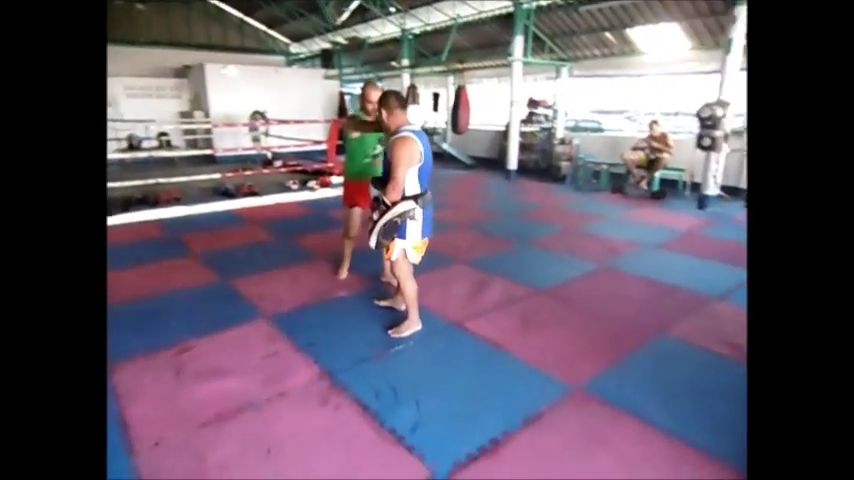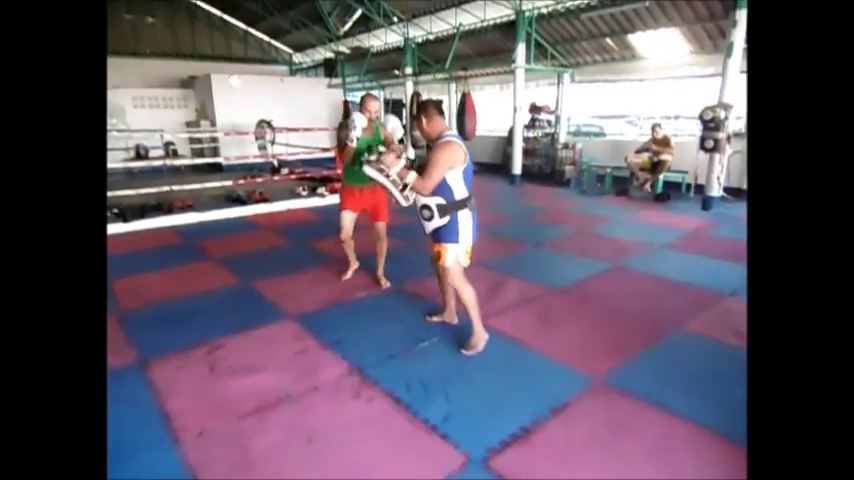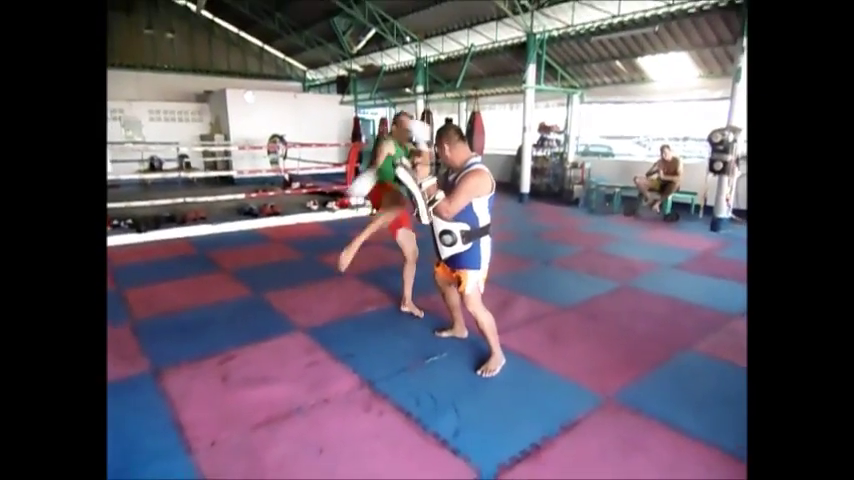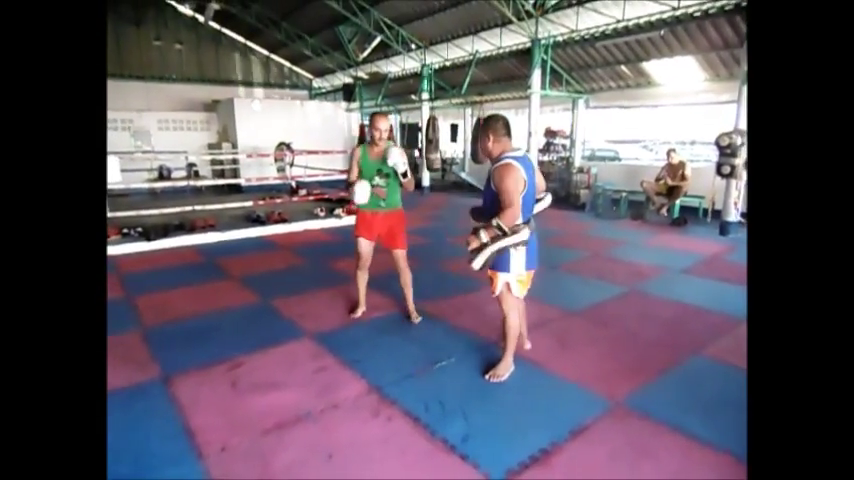
dt=0.7s
person 1, frame 1
left shoulder: (403, 142)
right shoulder: (418, 135)
left elbow: (395, 189)
left hip: (408, 216)
right hip: (414, 211)
left knee: (401, 268)
right knee: (399, 262)
left ankle: (413, 320)
right ankle: (398, 299)
person 1, frame 2
left shoulder: (446, 148)
right shoulder: (448, 143)
left elbow: (425, 186)
right elbow: (429, 179)
left wrist: (397, 167)
right wrist: (401, 165)
left hip: (456, 222)
right hip: (445, 220)
left knee: (455, 278)
right knee: (440, 266)
left ankle: (478, 331)
right ankle: (449, 312)
person 1, frame 3
left shoulder: (477, 176)
right shoulder: (455, 171)
left elbow: (446, 210)
right elbow: (443, 203)
left wrist: (425, 181)
right wrist: (423, 178)
left hip: (472, 249)
left knee: (473, 304)
right knee: (446, 285)
left ankle: (497, 354)
right ankle: (459, 328)
person 1, frame 4
left shoulder: (505, 169)
right shoulder: (522, 160)
left elbow: (511, 213)
right elbow: (541, 187)
left wrist: (481, 237)
left hip: (511, 247)
right hip: (518, 242)
left knee: (507, 302)
right knee: (511, 296)
left ankle: (507, 360)
right ankle: (522, 338)
person 2, frame 1
right shoulder: (354, 120)
right elbow: (369, 132)
right hip: (355, 182)
right knee: (352, 231)
left ankle: (386, 272)
right ankle: (345, 263)
person 2, frame 2
left shoulder: (381, 130)
right shoulder: (346, 128)
left elbow: (399, 155)
right elbow: (344, 160)
left wrist: (394, 142)
right wrist: (352, 137)
left hip: (375, 188)
right hip: (351, 189)
left knee: (381, 234)
right knee: (344, 235)
left ankle: (379, 272)
right ankle: (352, 262)
person 2, frame 3
left shoulder: (405, 147)
right shoulder: (387, 144)
right elbow: (373, 166)
left hip: (399, 206)
right hip: (383, 192)
left knee: (412, 254)
right knee: (398, 208)
left ankle: (407, 302)
right ankle: (355, 244)
person 2, frame 4
left shoulder: (397, 152)
right shoulder: (359, 152)
left elbow: (410, 188)
right elbow: (351, 181)
left wrist: (403, 170)
left hip: (393, 214)
right hip: (367, 215)
left knee: (402, 263)
right knee: (363, 262)
left ankle: (410, 306)
right ankle: (361, 304)
